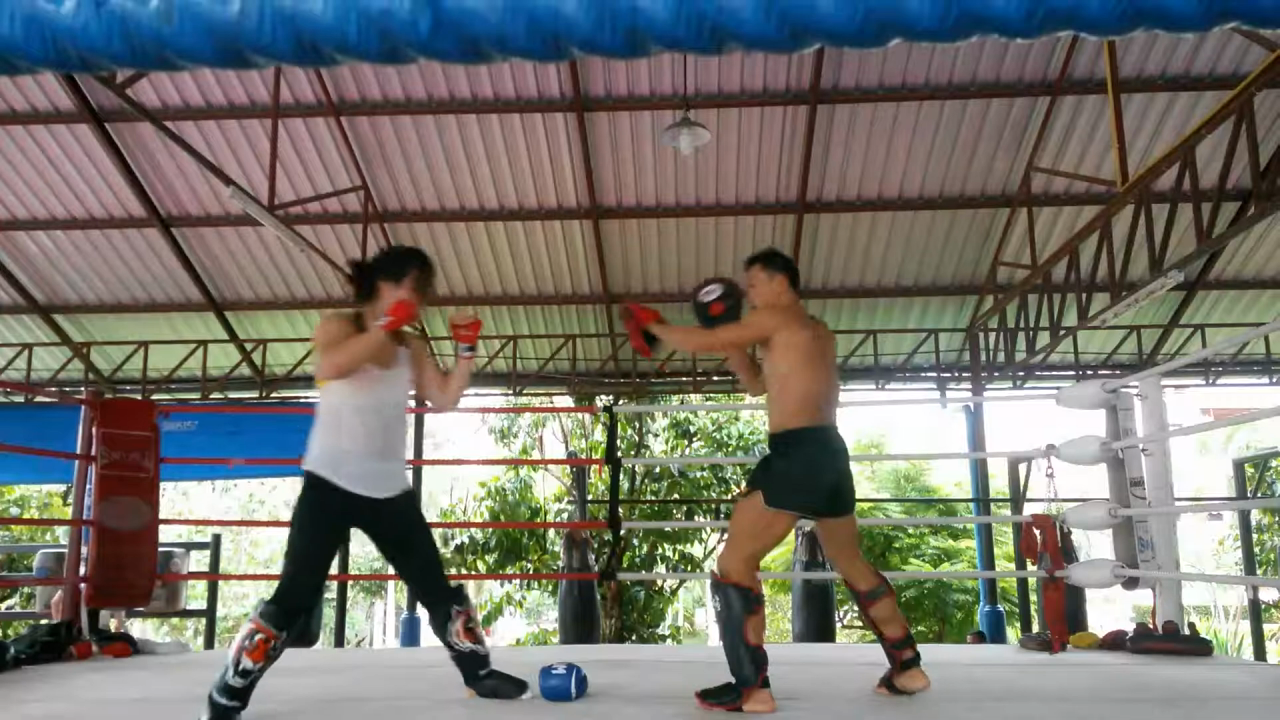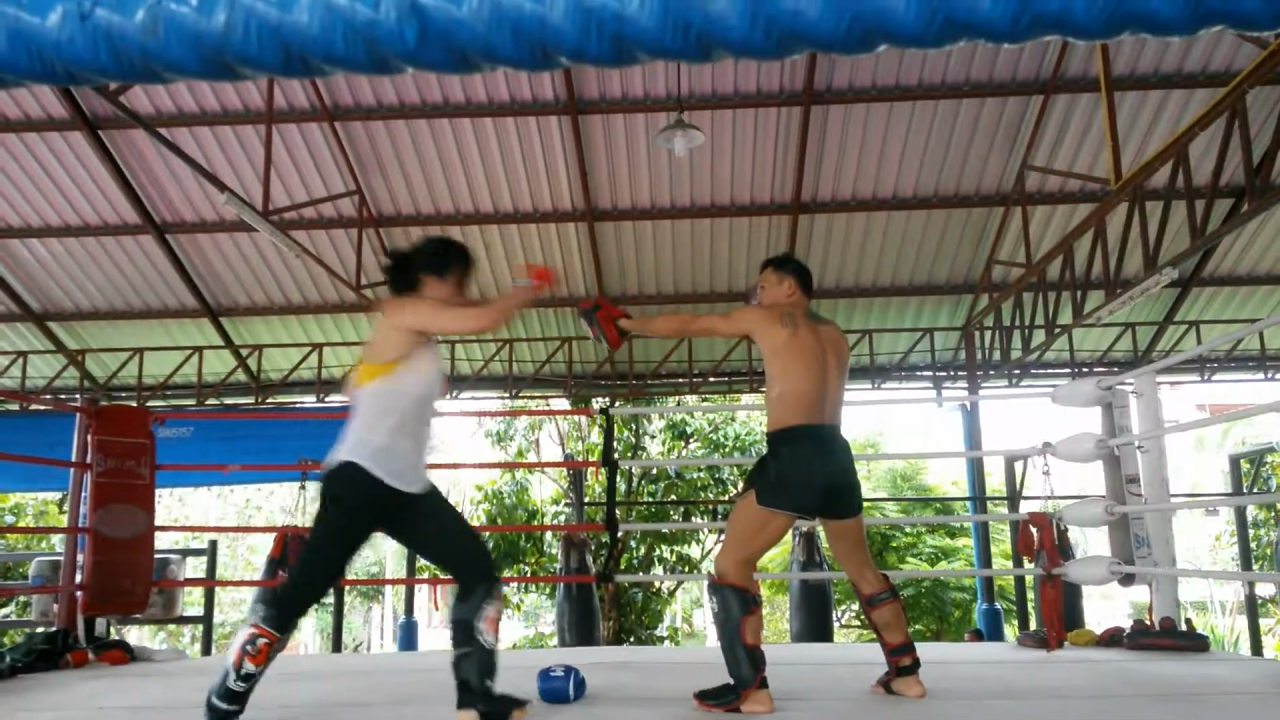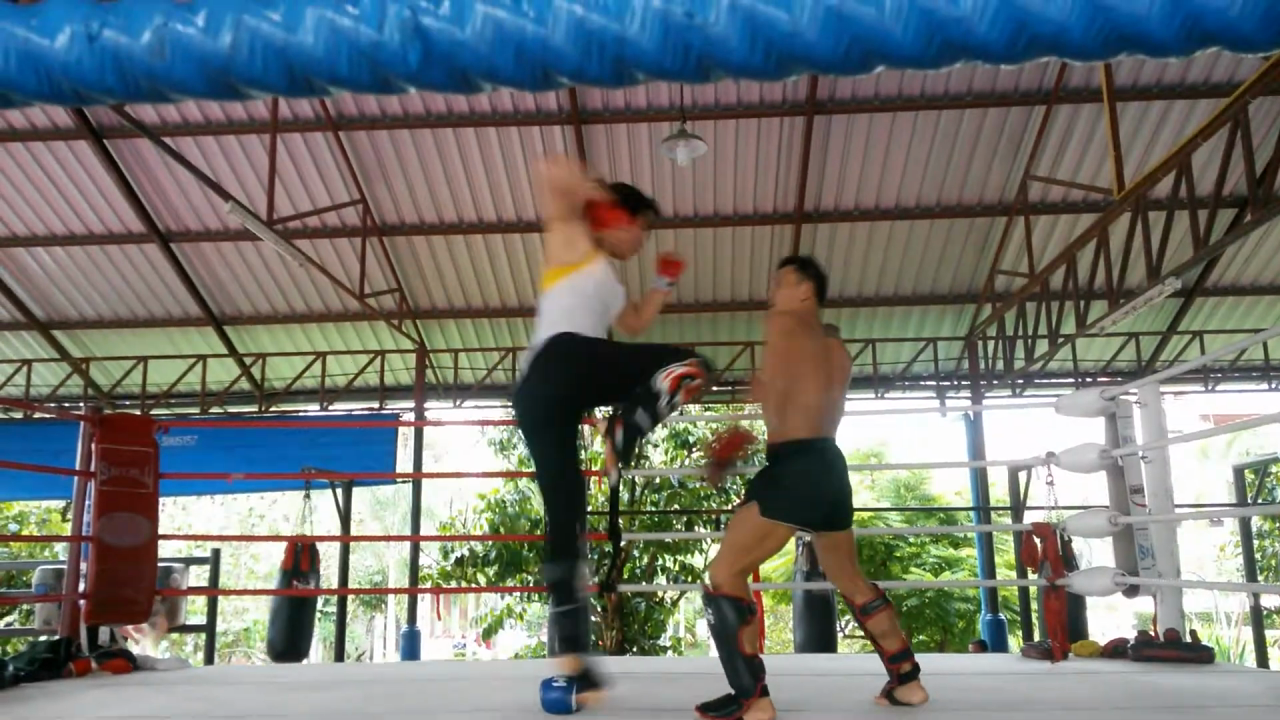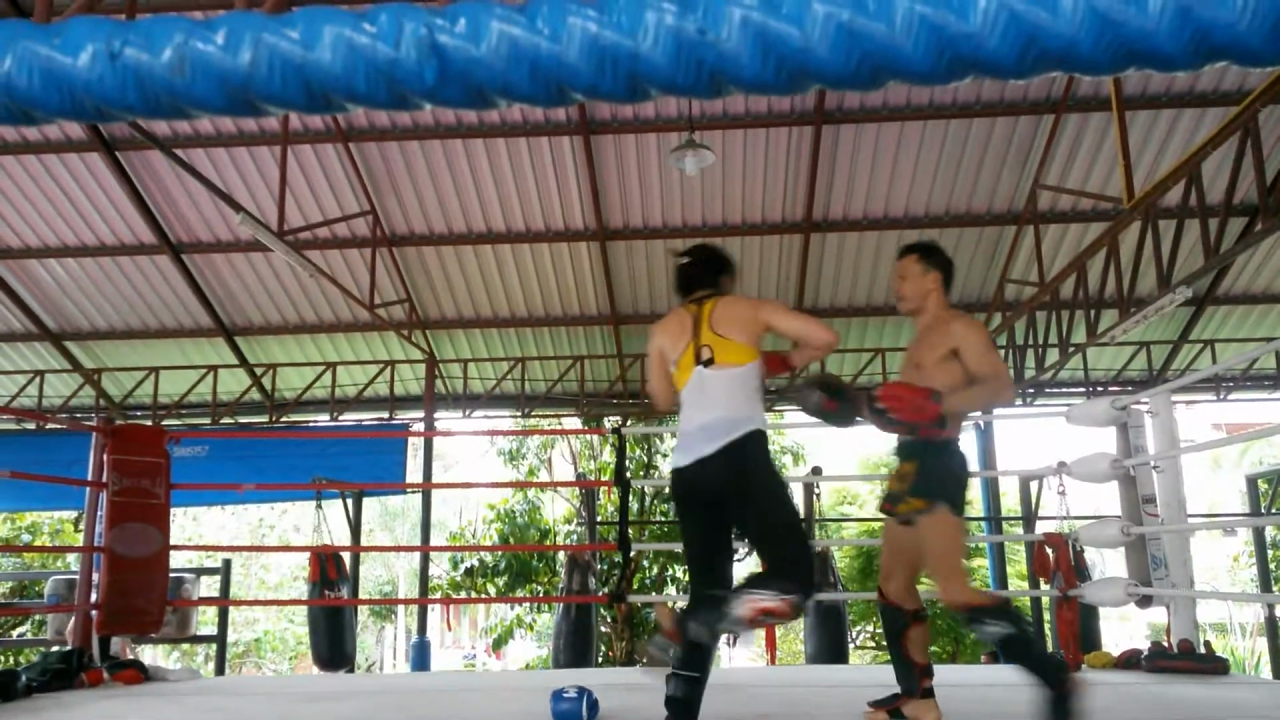
dt=0.5s
person 1, frame 1
left shoulder: (410, 346)
right shoulder: (337, 326)
left elbow: (446, 397)
right elbow: (329, 367)
left wrist: (465, 348)
right wrist: (384, 326)
left hip: (389, 492)
right hip: (328, 486)
left knee: (436, 590)
right knee: (294, 598)
left ankle: (478, 672)
person 1, frame 2
left shoulder: (412, 330)
right shoulder: (404, 313)
left elbow: (361, 382)
right elbow: (483, 319)
right wrist: (527, 289)
left hip: (406, 485)
right hip: (358, 478)
left knee: (480, 571)
right knee: (295, 594)
person 1, frame 3
left shoulder: (603, 269)
right shoulder: (572, 232)
left elbow: (633, 323)
right elbow: (552, 172)
left wrist: (662, 283)
right wrist: (602, 201)
left hip: (537, 390)
right hip: (566, 359)
left knee: (564, 525)
right knee: (689, 366)
left ankle: (572, 650)
right ankle: (622, 436)
person 1, frame 4
left shoulder: (663, 330)
right shoulder: (747, 308)
right elbow: (823, 337)
right wrist: (785, 363)
left hip: (687, 467)
right hip: (738, 453)
left knee: (710, 588)
right knee: (795, 577)
right ankle: (689, 627)
person 2, frame 1
left shoulder: (775, 317)
right shoulder: (820, 332)
left elbow: (705, 343)
left wrist: (652, 325)
right wrist: (728, 332)
left hip: (796, 455)
right hip: (830, 453)
left knee: (734, 563)
right knee: (852, 564)
left ankle: (751, 686)
right ankle: (907, 667)
person 2, frame 2
left shoulder: (769, 317)
right shoulder: (836, 336)
left elbow: (685, 324)
left wrist: (624, 323)
left hip: (793, 455)
right hip: (835, 455)
left knee: (732, 563)
right knee: (860, 565)
left ankle: (750, 685)
right ankle: (905, 671)
person 2, frame 3
left shoulder: (786, 325)
right shoulder: (834, 348)
left elbow: (773, 380)
left hip: (792, 469)
right hip: (828, 467)
left knee: (724, 574)
right knee: (849, 578)
right ankle: (906, 679)
person 2, frame 4
left shoulder: (961, 327)
right shoulder: (921, 342)
left elbow: (1002, 387)
left wrist: (937, 403)
right wrist: (857, 402)
left hip: (934, 466)
right hip: (913, 470)
left knee: (953, 589)
right knee: (895, 584)
left ankle: (1054, 679)
